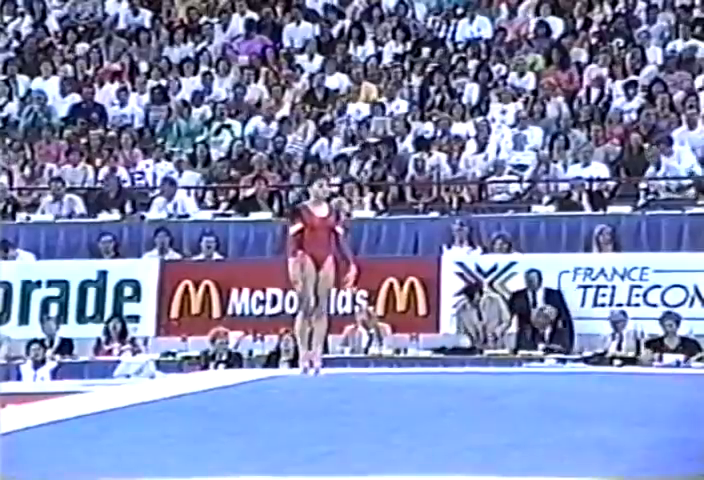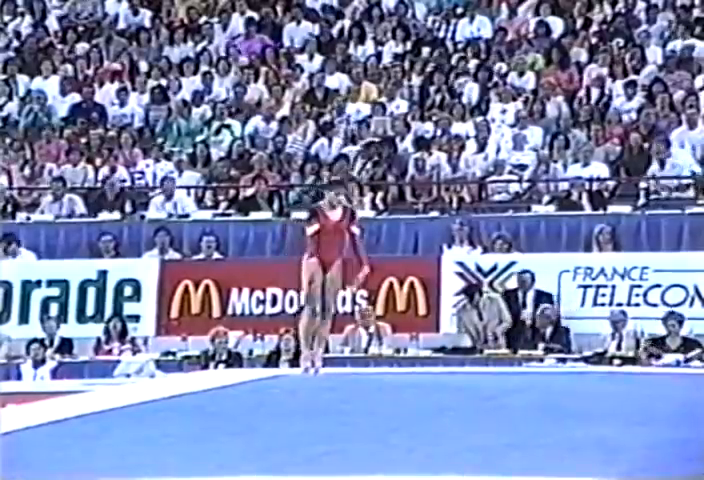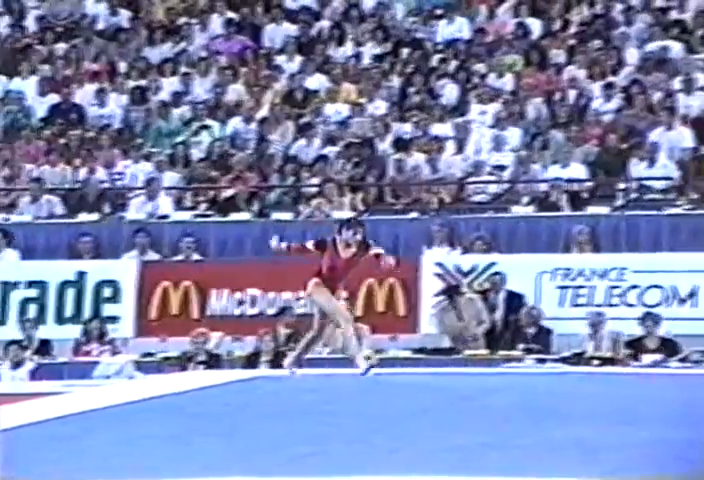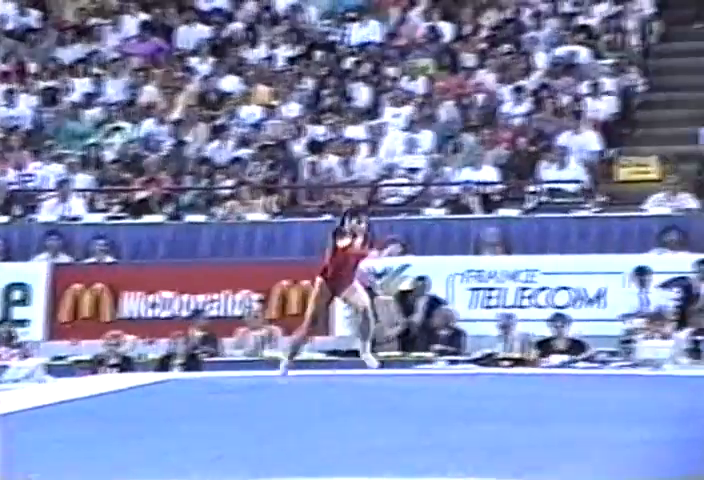
dt=0.4s
person 1, frame 1
left shoulder: (333, 213)
right shoulder: (300, 211)
left elbow: (340, 241)
right elbow: (294, 241)
left wrist: (351, 265)
right wrist: (293, 265)
left hip: (327, 262)
right hip: (307, 260)
left knee: (322, 309)
right knee: (306, 308)
left ankle: (317, 355)
right ankle: (304, 356)
person 1, frame 2
left shoulder: (349, 213)
right shoulder: (316, 212)
left elbow: (356, 240)
right elbow: (311, 241)
left wrist: (364, 266)
right wrist: (312, 266)
left hip: (335, 264)
right hip: (315, 262)
left knee: (327, 311)
right knee: (312, 309)
left ankle: (317, 356)
right ankle: (306, 355)
person 1, frame 3
left shoulder: (363, 246)
right shoulder: (327, 244)
left elbow: (379, 253)
right elbow: (305, 248)
left wrist: (387, 259)
right wrist: (283, 246)
left hip: (333, 288)
right hip: (318, 286)
left knee: (318, 331)
right knee: (346, 318)
left ankle: (293, 360)
right ankle: (360, 361)
person 1, frame 4
left shoulder: (366, 237)
right shoulder: (339, 234)
right elbow: (345, 251)
left hip: (348, 284)
right hip: (326, 284)
left knee: (365, 307)
right knee: (308, 327)
left ankle: (365, 351)
right ankle: (288, 359)
